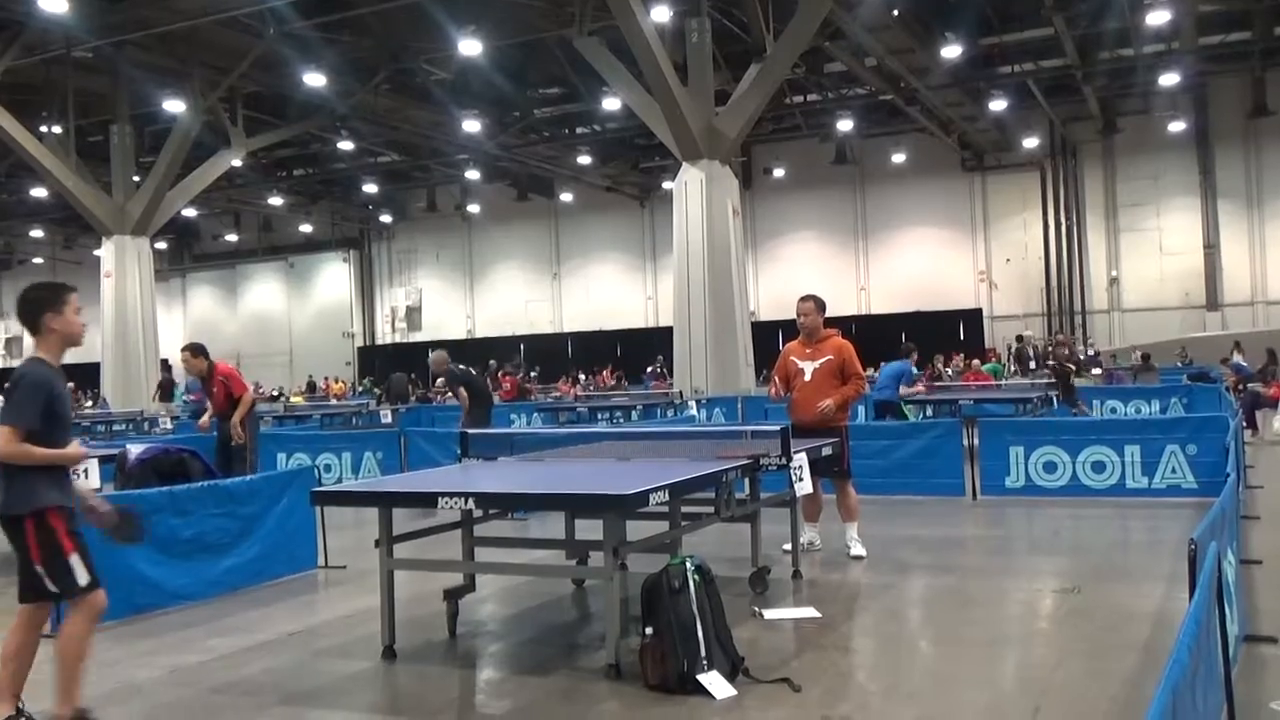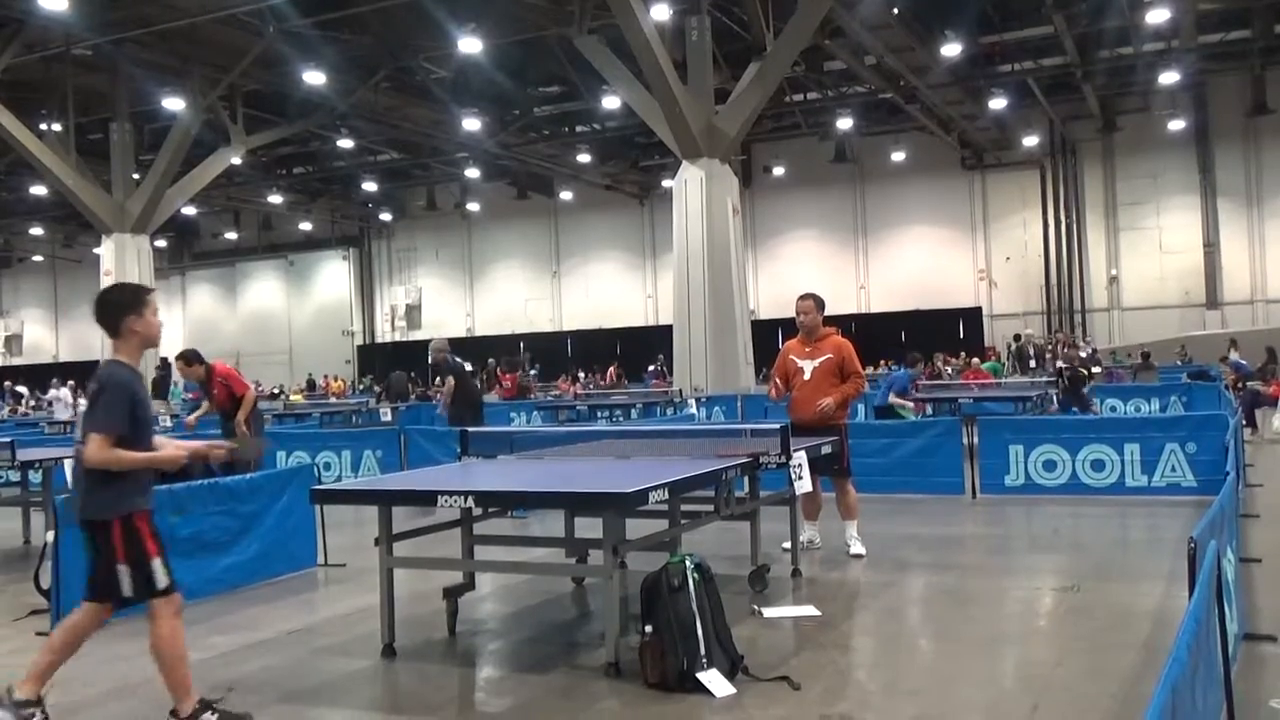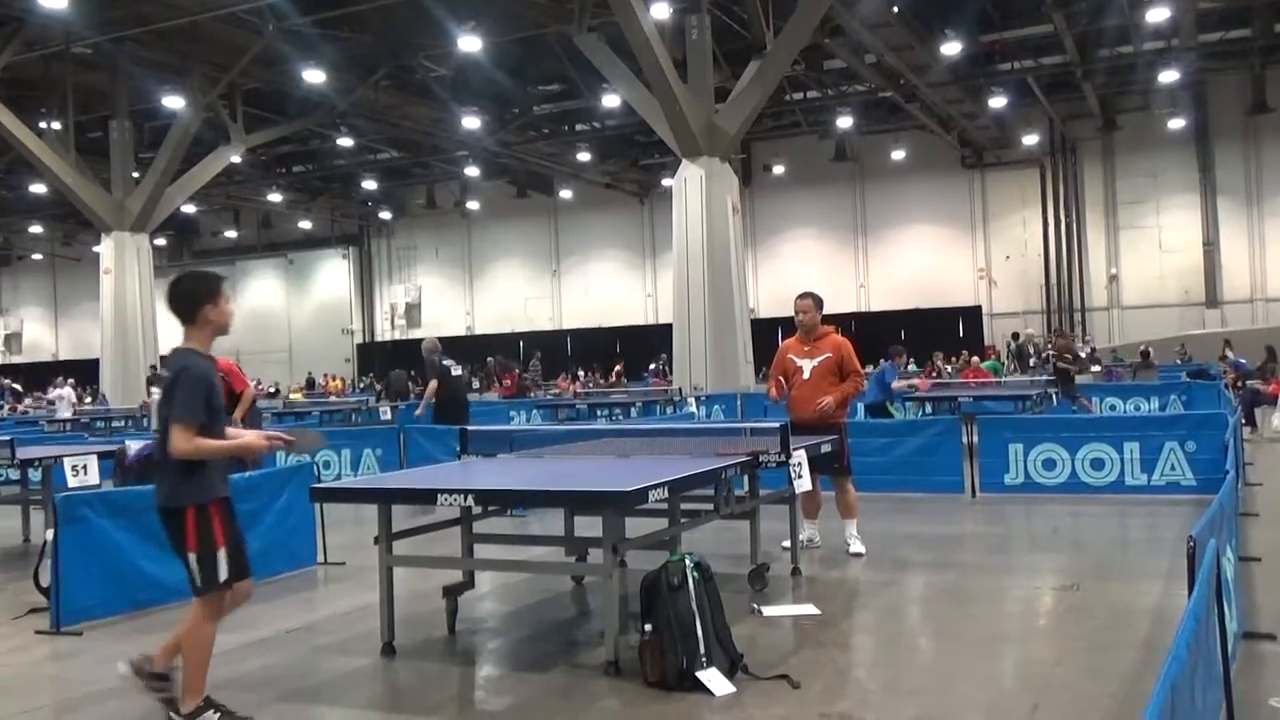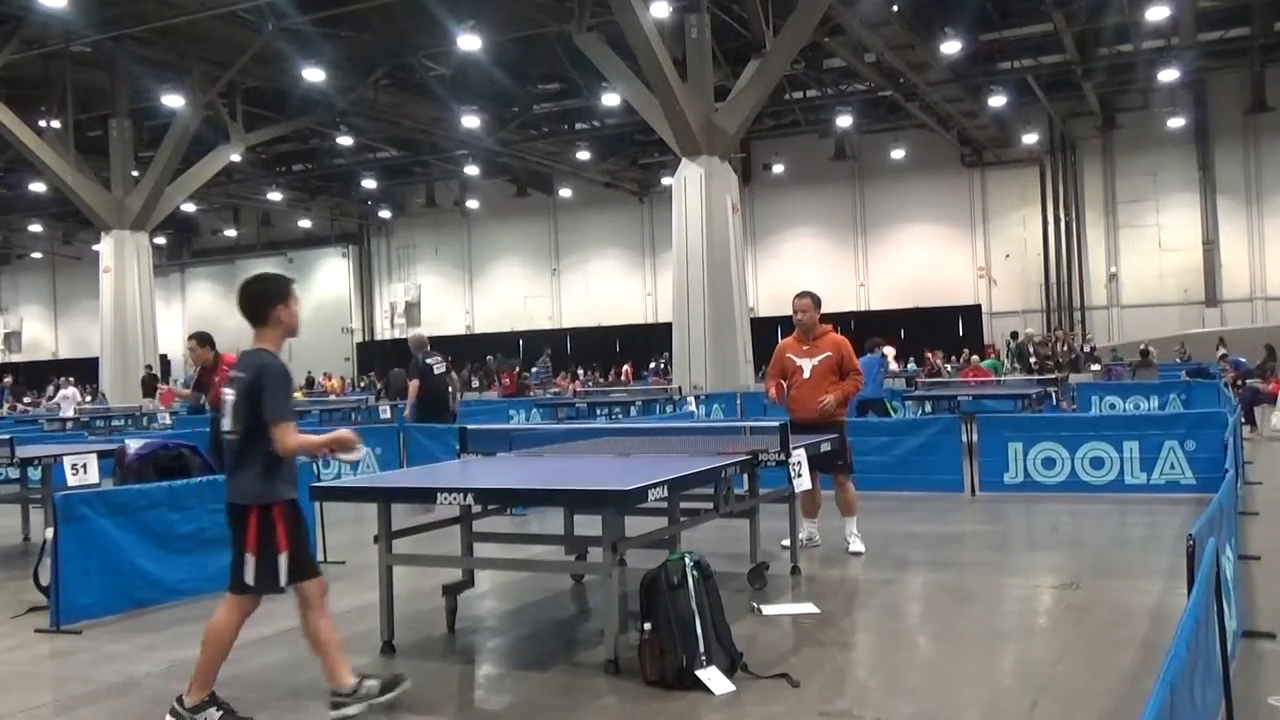
dt=0.2s
person 1, frame 1
left shoulder: (48, 376)
left wrist: (82, 495)
right wrist: (65, 455)
left hip: (46, 507)
left knee: (35, 609)
right knee: (89, 601)
person 1, frame 2
left shoulder: (124, 377)
right shoulder: (118, 382)
right elbow: (95, 454)
left wrist: (192, 447)
right wrist: (161, 460)
left hip: (115, 510)
right hip: (119, 512)
left knee: (97, 609)
right knee: (166, 604)
person 1, frame 3
left shoulder: (187, 364)
right shoulder: (194, 370)
right elbow: (182, 445)
left wrist: (252, 437)
right wrist: (246, 445)
left hip: (206, 497)
right hip: (193, 500)
left knee: (236, 588)
right knee: (210, 600)
left ankle: (155, 664)
person 1, frame 4
left shoulder: (246, 367)
right shoulder: (270, 371)
right elbow: (285, 444)
left wrist: (315, 444)
right wrist: (330, 440)
left hip: (270, 496)
right hip: (261, 502)
left knee: (312, 589)
right knee: (242, 600)
person 2, frame 1
left shoulder: (841, 347)
right shoulder: (789, 350)
left elbow: (858, 381)
right elbow: (780, 382)
left wrist: (836, 400)
right wrist: (776, 391)
left hip: (832, 427)
right hip: (800, 428)
left knee: (842, 482)
left ankle: (853, 539)
right ankle: (810, 536)
person 2, frame 2
left shoulder: (840, 345)
right shoulder: (789, 348)
left elbow: (857, 380)
right elbow: (779, 380)
left wrist: (836, 399)
right wrist: (776, 390)
left hip: (831, 425)
right hip: (799, 426)
left knee: (841, 481)
left ankle: (852, 536)
right ankle: (810, 534)
person 2, frame 3
left shoulder: (839, 344)
right shoulder: (787, 347)
left elbow: (856, 378)
right elbow: (776, 378)
left wrist: (836, 397)
right wrist: (775, 390)
left hip: (830, 424)
right hip: (798, 425)
left knee: (841, 479)
left ankle: (852, 535)
right ankle: (810, 533)
person 2, frame 4
left shoulder: (837, 343)
right shoulder: (785, 347)
left elbow: (855, 376)
right elbow: (773, 377)
left wrist: (837, 396)
right wrist: (774, 390)
left hip: (830, 422)
right hip: (798, 424)
left knee: (841, 477)
left ankle: (852, 534)
right ankle: (809, 532)
